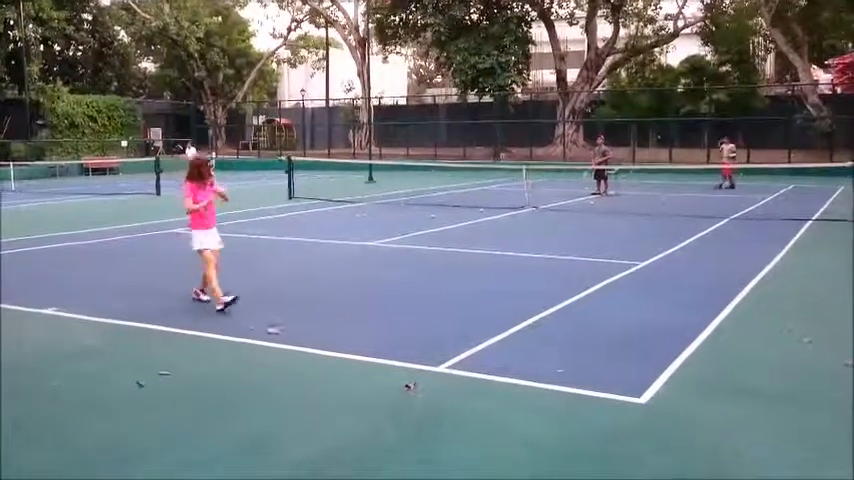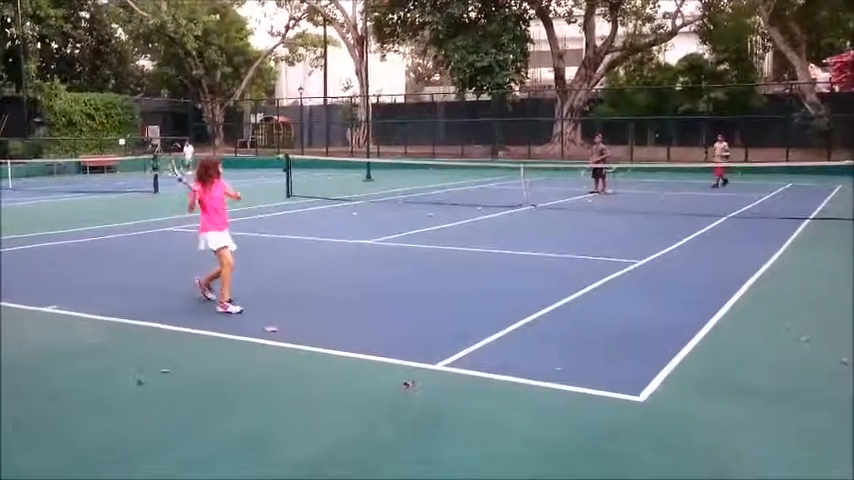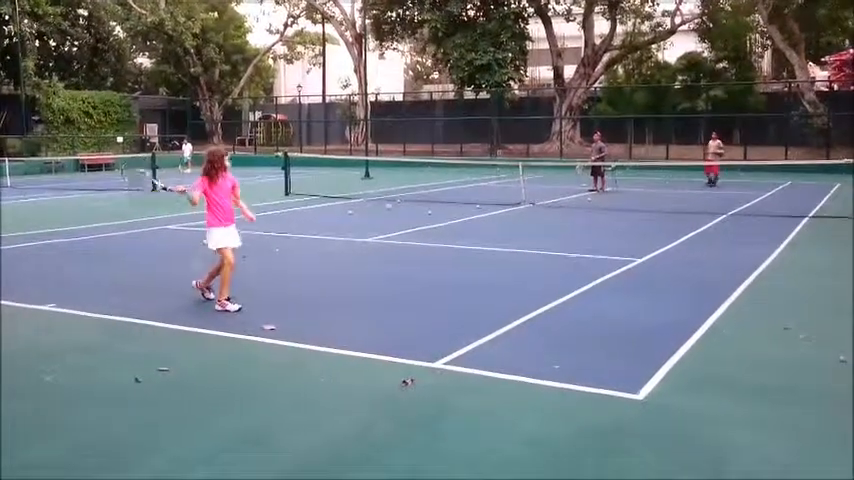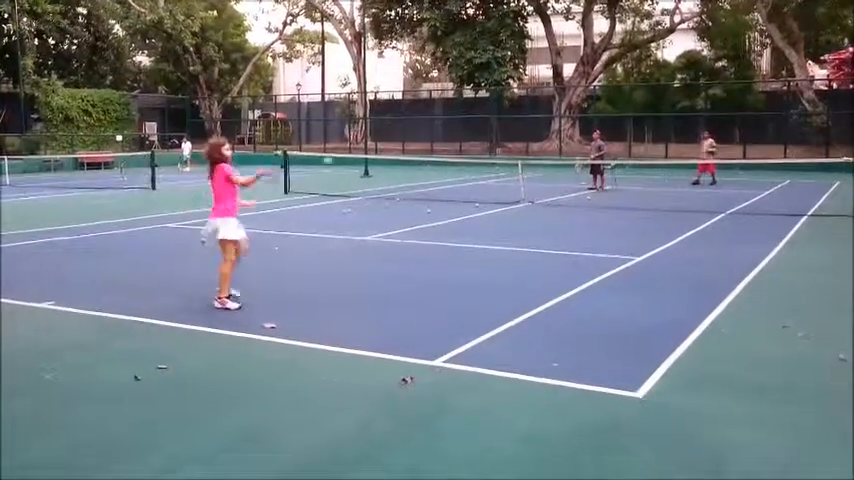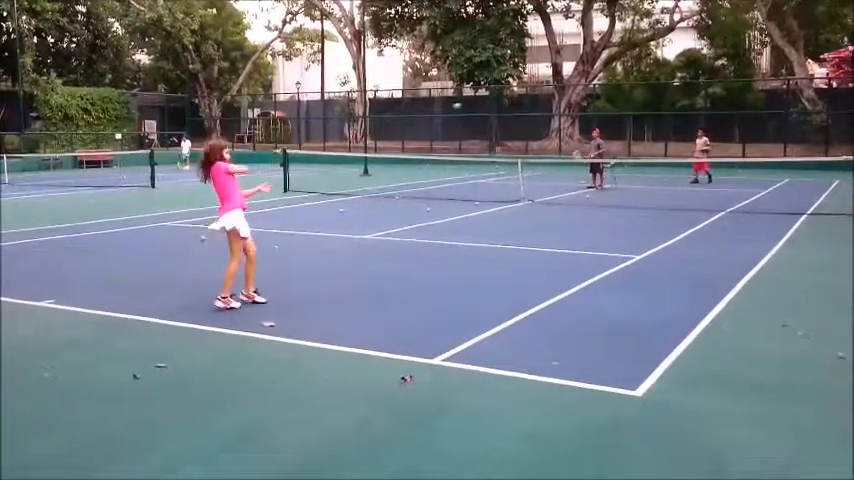
dt=0.2s
person 1, frame 1
left shoulder: (211, 182)
right shoulder: (190, 185)
left elbow: (225, 198)
right elbow: (188, 210)
left wrist: (221, 192)
right wrist: (204, 203)
left hip: (211, 229)
right hip: (198, 230)
left knee: (214, 263)
right knee: (209, 262)
left ankle: (200, 290)
right ankle: (220, 299)
person 1, frame 2
left shoulder: (220, 183)
right shoulder: (199, 187)
left elbow: (236, 196)
right elbow: (191, 208)
left wrist: (234, 194)
right wrist: (193, 195)
left hip: (223, 230)
right hip: (210, 232)
left knee: (225, 266)
right knee: (228, 262)
left ankle: (203, 283)
right ankle: (224, 302)
person 1, frame 3
left shoulder: (230, 178)
right shoulder: (205, 180)
left elbow: (237, 200)
right elbow: (195, 201)
left wrist: (247, 213)
right wrist: (187, 192)
left hip: (229, 226)
right hip: (216, 227)
left knee: (223, 263)
right knee: (230, 261)
left ankle: (202, 285)
right ankle: (223, 300)
person 1, frame 4
left shoulder: (224, 169)
right shoulder: (222, 167)
right elbow: (242, 182)
left wrist: (243, 203)
right wrist: (258, 175)
left hip: (229, 217)
right hip: (223, 219)
left knee: (241, 249)
right knee: (230, 258)
left ankle: (223, 288)
right ankle: (221, 298)
person 1, frame 5
left shoulder: (222, 171)
right shoulder: (219, 167)
left elbow: (238, 194)
right elbow: (243, 169)
left wrist: (258, 189)
right wrist: (234, 168)
left hip: (236, 214)
right hip: (232, 215)
left knee: (252, 253)
right knee: (236, 258)
left ankle: (249, 292)
right ankle: (224, 297)
